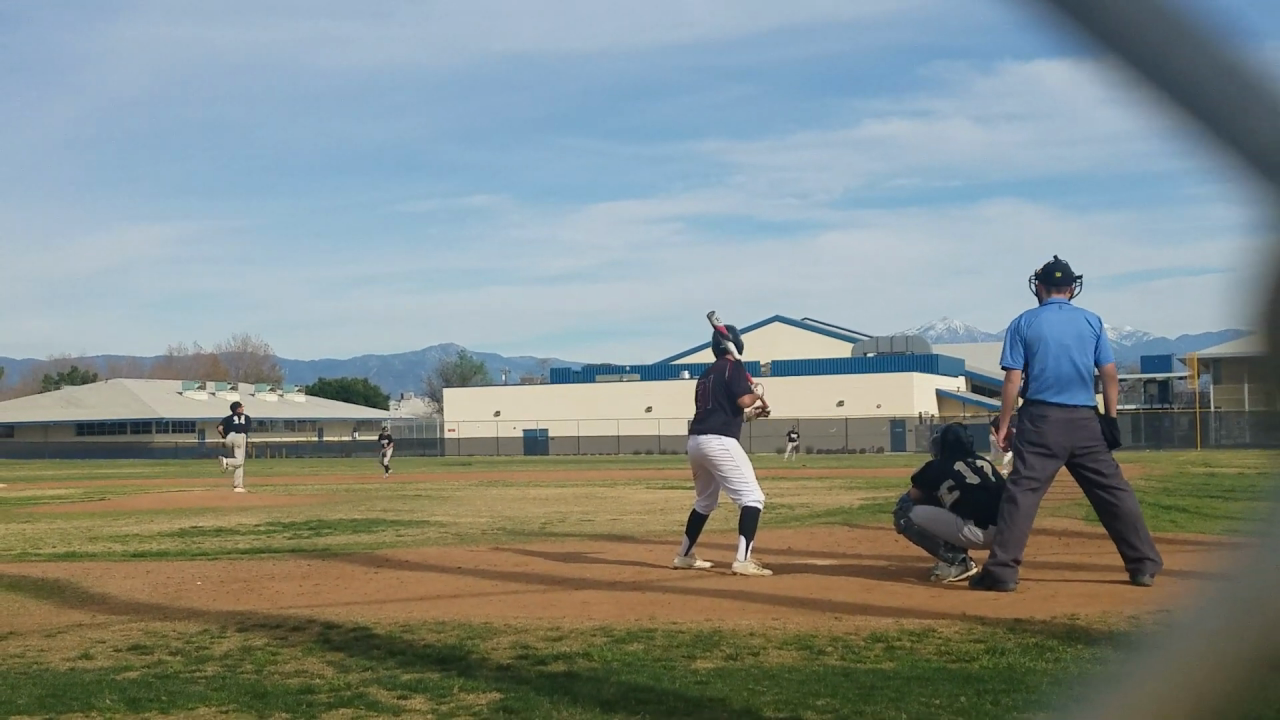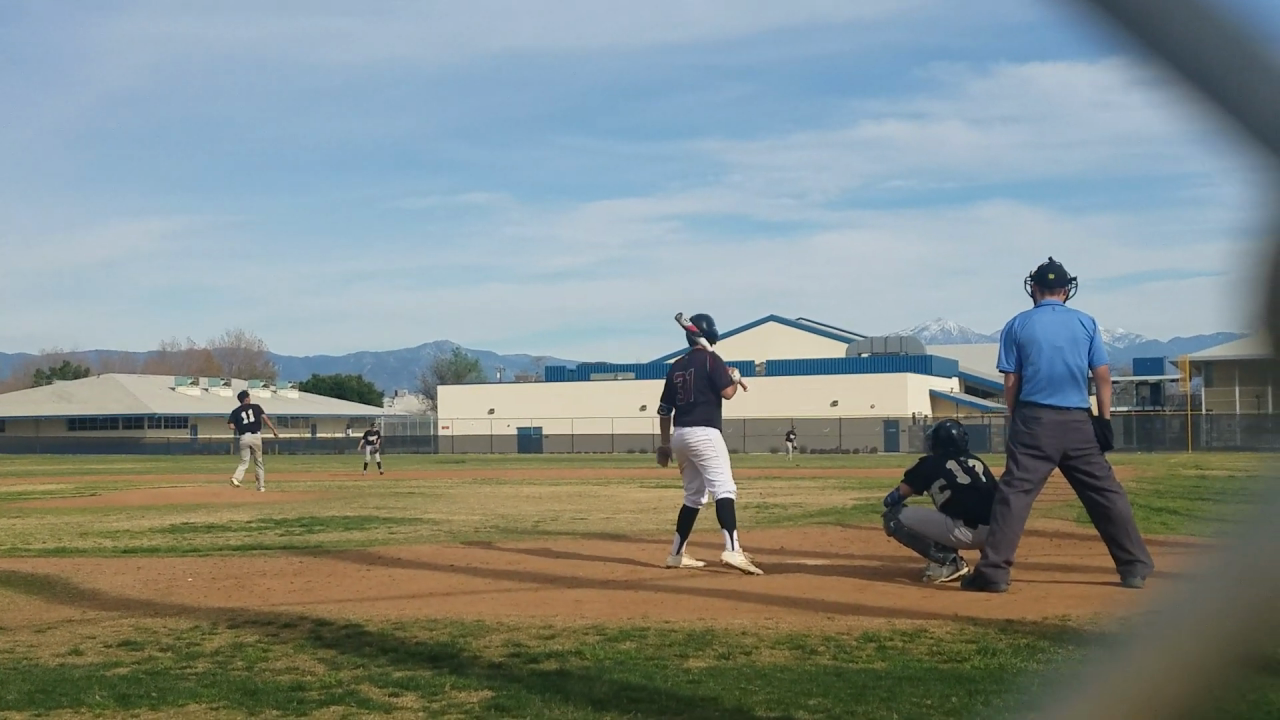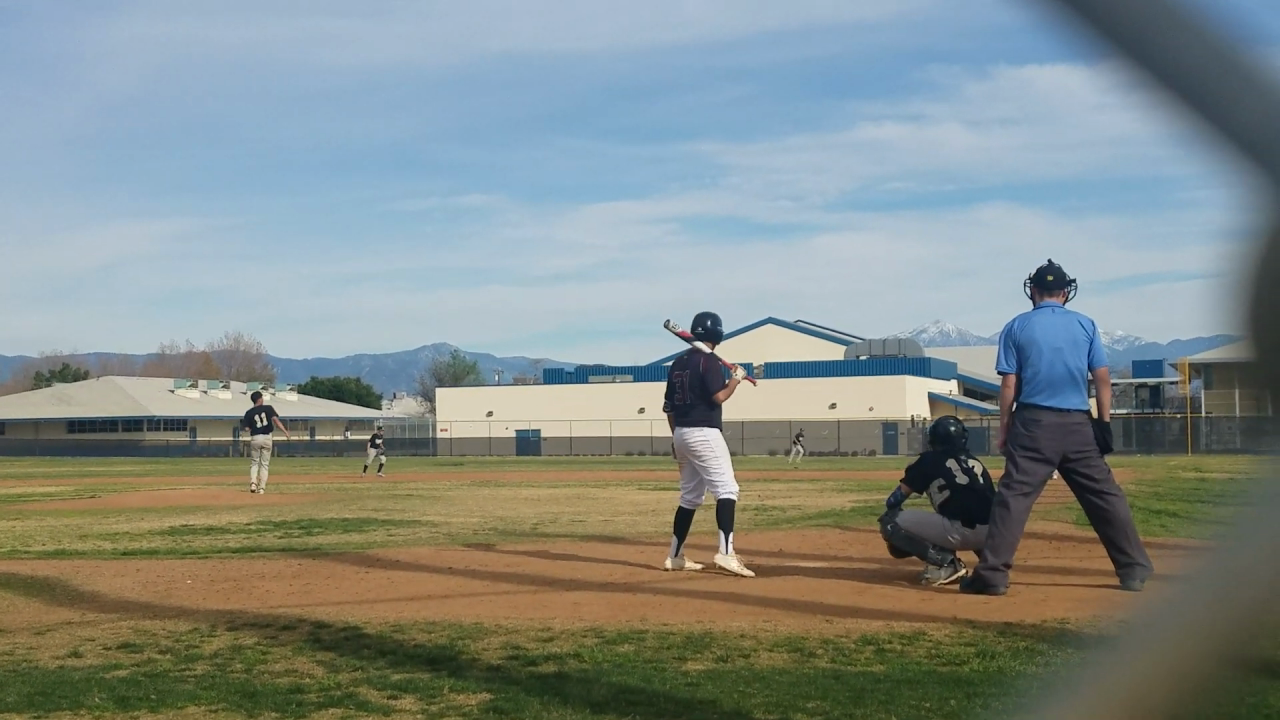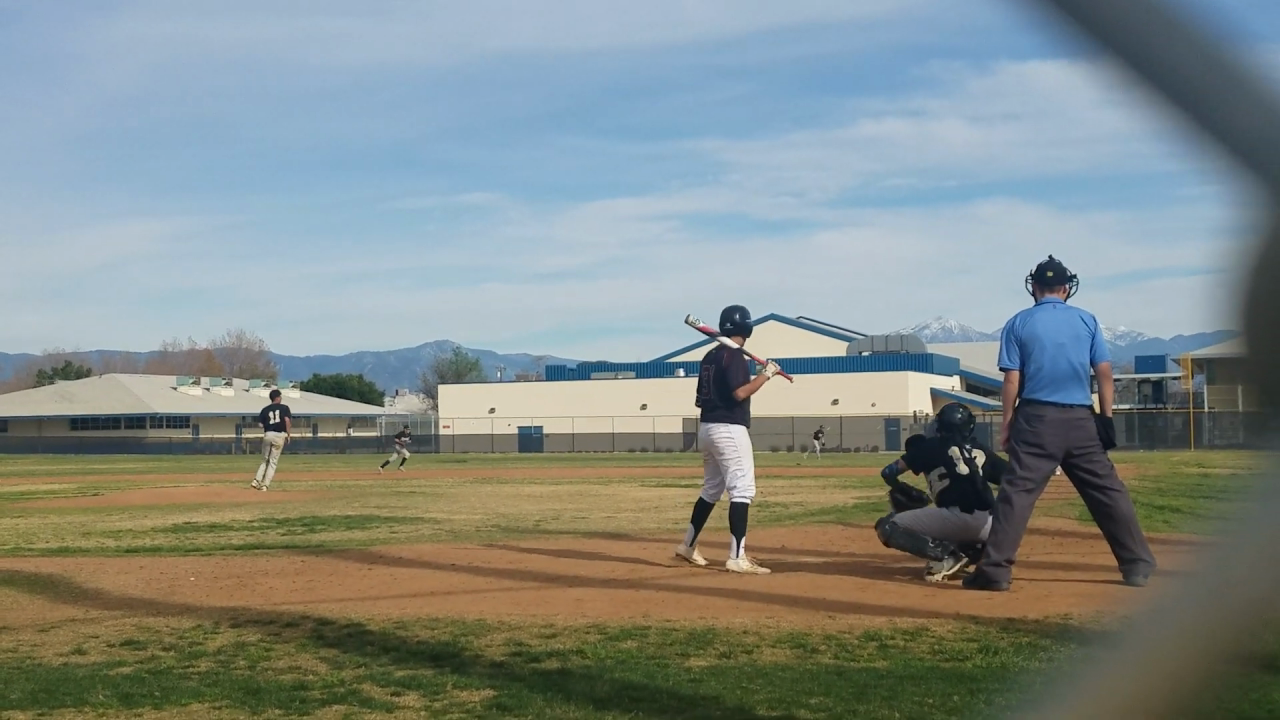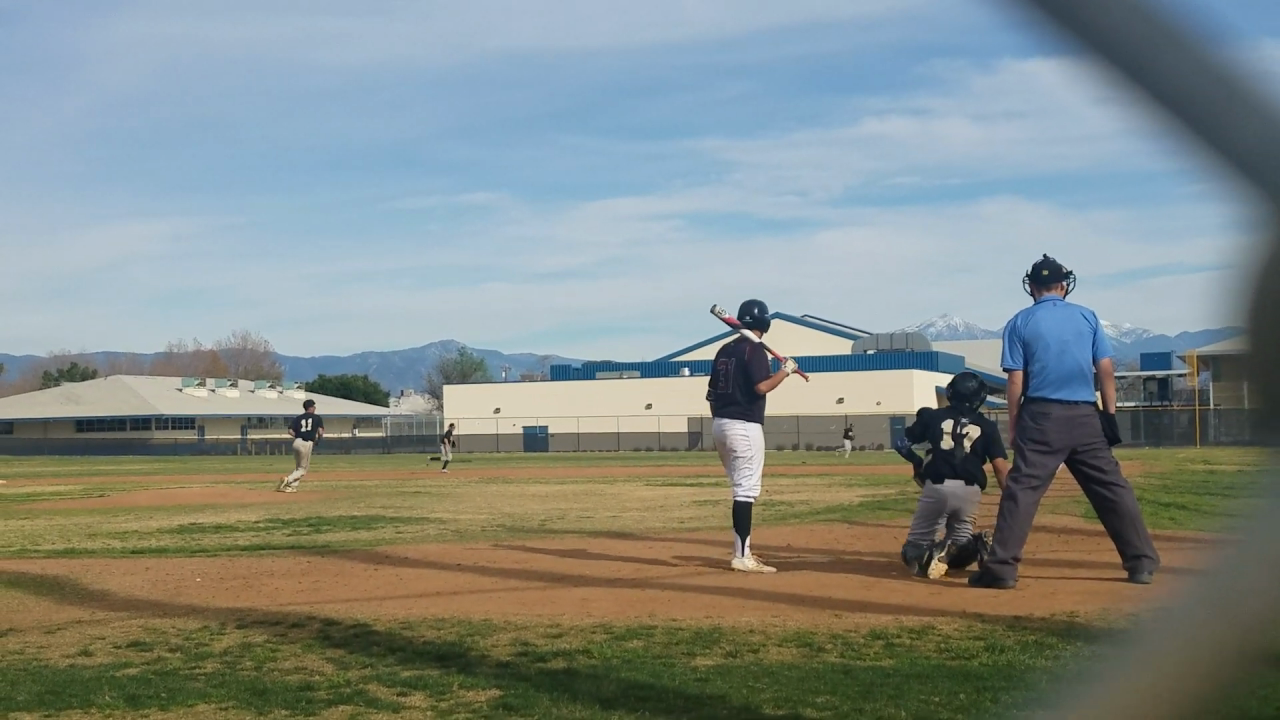
dt=0.4s
person 1, frame 1
left shoulder: (1023, 323)
right shoulder: (1092, 321)
left elbow: (1013, 379)
right elbow: (1109, 374)
left wrist: (1004, 425)
right wrist: (1111, 418)
left hip: (1041, 419)
right hip: (1085, 420)
left knee: (1022, 492)
right knee: (1113, 491)
left ankle: (1001, 571)
right ankle: (1144, 566)
person 1, frame 2
left shoulder: (1017, 325)
right shoulder: (1086, 322)
left elbow: (1011, 383)
right elbow: (1102, 376)
left wrist: (1016, 423)
right wrist: (1104, 420)
left hip: (1034, 420)
right hip: (1079, 421)
left knee: (1015, 493)
right knee: (1105, 493)
left ankle: (993, 572)
right ankle: (1135, 568)
person 1, frame 3
left shoulder: (1017, 327)
right shoulder: (1085, 325)
left elbow: (1010, 384)
right elbow: (1102, 377)
left wrist: (1004, 428)
right wrist: (1104, 423)
left hip: (1033, 423)
right hip: (1078, 423)
left knee: (1014, 495)
right knee: (1105, 496)
left ankle: (991, 574)
right ankle: (1135, 570)
person 1, frame 4
left shoulder: (1019, 323)
right shoulder: (1087, 320)
left elbow: (1012, 381)
right elbow: (1105, 372)
left wrist: (1007, 425)
right wrist: (1106, 418)
left hip: (1036, 419)
right hip: (1081, 419)
left knee: (1017, 492)
right knee: (1108, 492)
left ankle: (994, 570)
right ankle: (1138, 566)
person 1, frame 5
left shoulder: (1020, 322)
right shoulder: (1088, 317)
left elbow: (1016, 381)
right elbow: (1106, 369)
left wrist: (1013, 426)
right wrist: (1109, 415)
left hip: (1041, 416)
right hip: (1086, 416)
left knee: (1023, 489)
right knee: (1112, 488)
left ankle: (1000, 568)
right ankle: (1142, 563)
person 2, frame 1
left shoulder: (706, 374)
right shoulder: (733, 367)
right elbow: (744, 401)
left wrist: (752, 414)
right wrist: (757, 393)
left hip: (695, 443)
right hip: (719, 443)
left knee: (705, 502)
right knee: (752, 497)
left ankle: (685, 555)
right ankle: (743, 559)
person 2, frame 2
left shoulder: (676, 366)
right shoulder: (710, 359)
left elbow: (665, 408)
right elbow: (728, 392)
left wrist: (665, 443)
right wrist: (735, 378)
left hip: (680, 434)
right hip: (704, 433)
left knee: (694, 495)
right knee: (724, 488)
left ankle: (677, 554)
right ankle: (733, 550)
person 2, frame 3
left shoulder: (678, 363)
right shoulder: (708, 361)
left elbow: (669, 405)
right elbow: (719, 396)
left wrist: (678, 431)
right wrist: (736, 377)
left hip: (681, 434)
right hip: (704, 433)
left knee: (689, 496)
right knee: (726, 489)
left ankle: (675, 557)
right ankle: (726, 553)
person 2, frame 4
left shoulder: (710, 356)
right shoulder: (733, 355)
left elbow: (701, 398)
right elbow: (739, 393)
right wrist: (766, 374)
left hip: (707, 428)
right hip: (730, 430)
left knee: (711, 490)
right knee: (741, 490)
left ankle: (688, 545)
right ankle: (737, 557)
person 2, frame 5
left shoulder: (724, 351)
right shoulder: (753, 349)
left elbow: (711, 394)
right elbow: (762, 387)
right wrist: (786, 370)
left hip: (721, 425)
right hip: (743, 426)
left knee: (741, 488)
right knee: (747, 489)
left ankle: (739, 552)
right ankle: (743, 557)
person 3, frame 1
left shoulder: (937, 467)
right shoulder: (984, 463)
left elbow: (905, 503)
left hip: (976, 532)
left knee: (903, 514)
left ankle: (955, 561)
person 3, frame 2
left shoulder: (930, 463)
right shoulder: (976, 462)
left elbow: (891, 500)
left hip: (966, 532)
left knee: (892, 517)
left ankle: (946, 561)
person 3, frame 3
left shoulder: (929, 460)
right shoulder: (975, 462)
left elbow: (893, 501)
left wrist: (898, 521)
left hip: (962, 531)
left knee: (889, 522)
left ankle: (944, 562)
person 3, frame 4
left shoulder: (931, 445)
right shoulder: (982, 450)
left elbow: (889, 472)
left wrist: (899, 488)
left hip: (956, 517)
right hip: (987, 524)
left knee: (886, 528)
left ankle: (943, 555)
person 3, frame 5
left shoulder: (932, 416)
right shoulder: (986, 426)
left elbow: (901, 445)
right elbow: (1001, 469)
left wrist: (919, 464)
left hip: (937, 488)
right hip: (970, 491)
left knee: (913, 551)
right knee: (957, 557)
left ankle: (932, 551)
right ankle: (976, 547)
